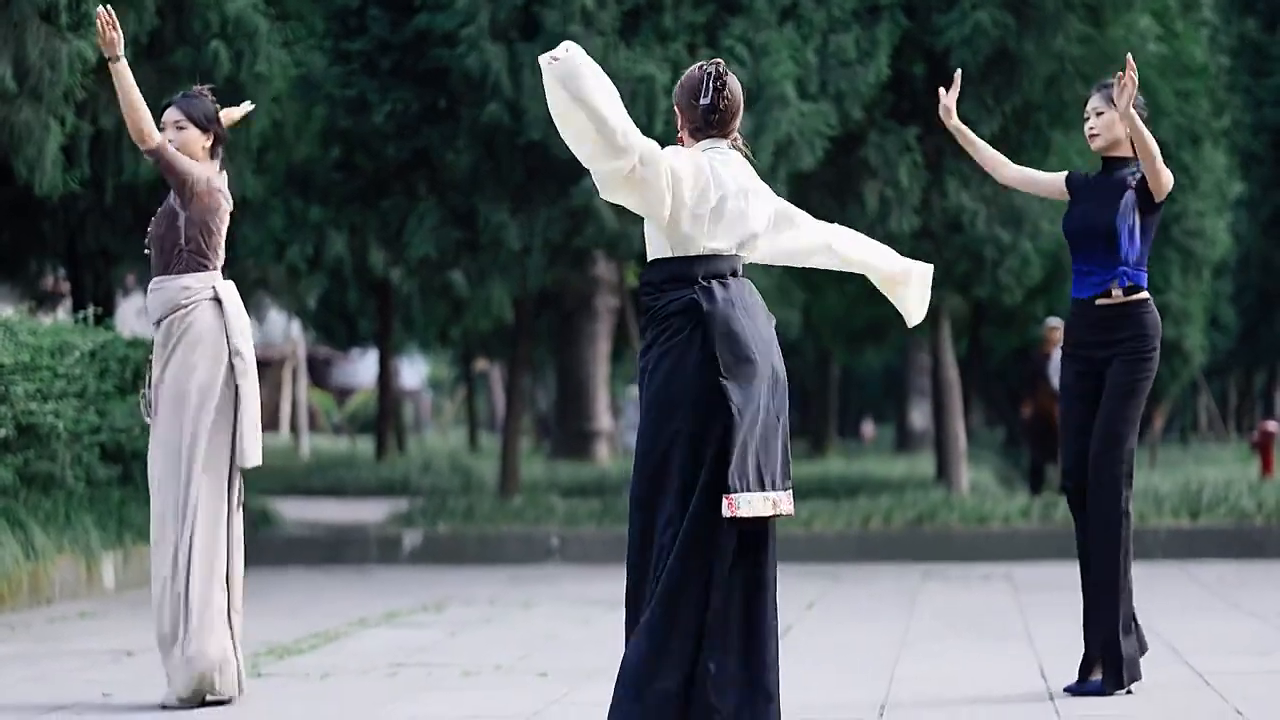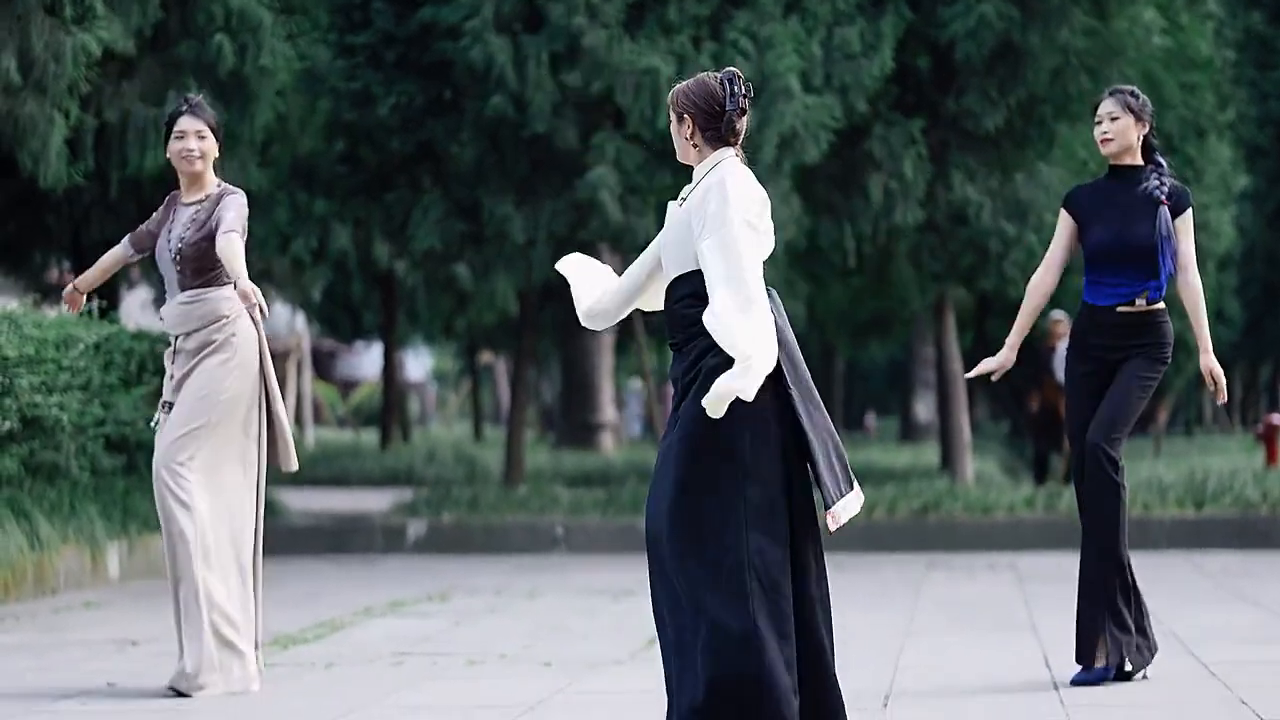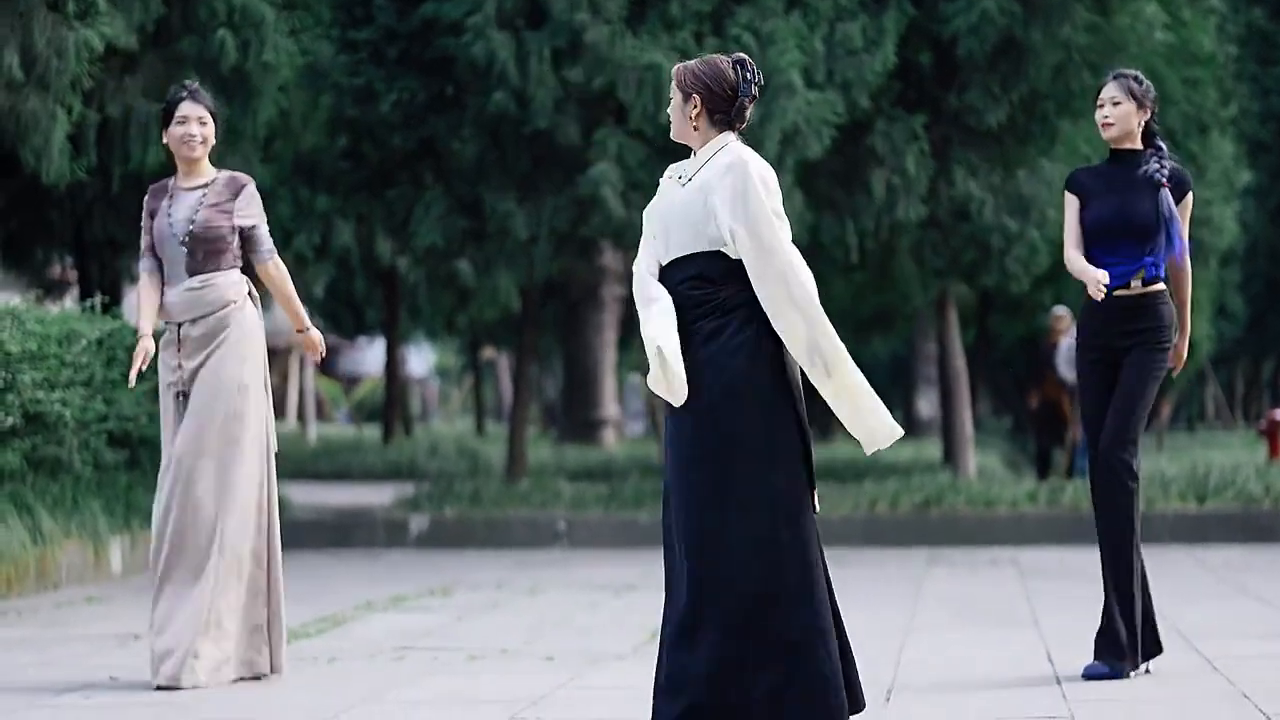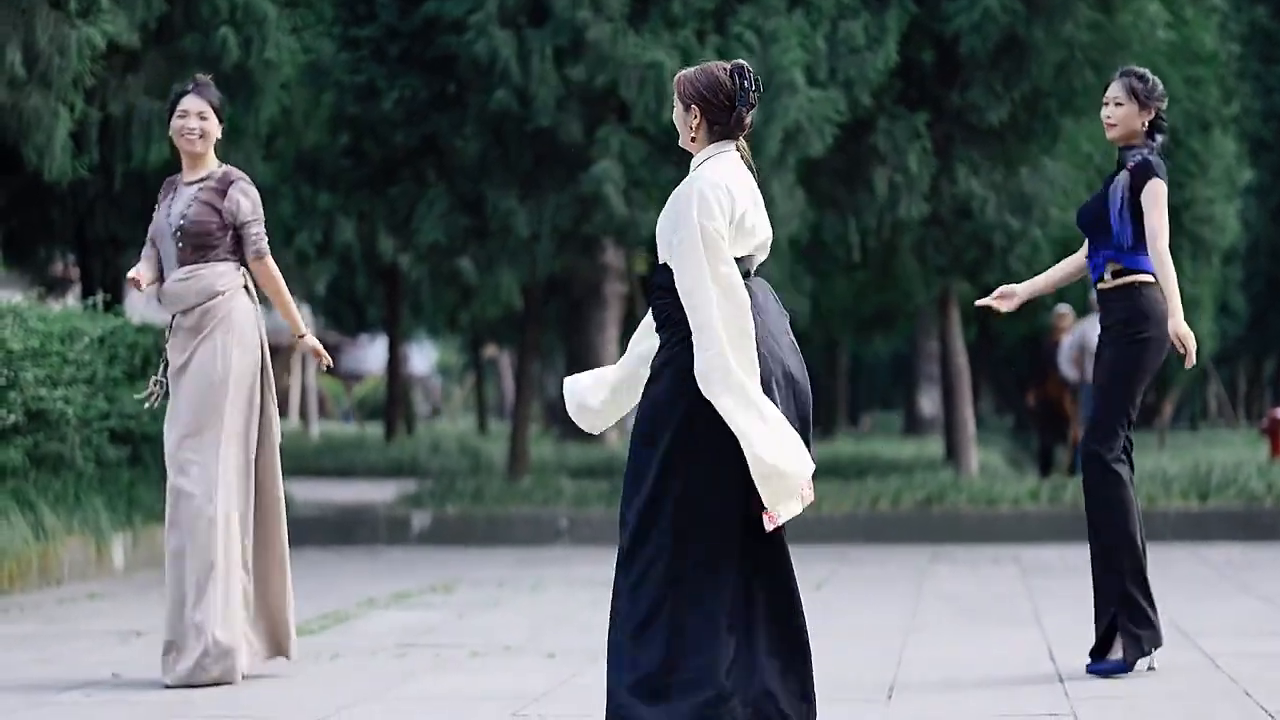
dt=0.3s
person 1, frame 1
left shoulder: (680, 170)
right shoulder: (748, 183)
left elbow: (621, 147)
right elbow: (813, 233)
left wrist: (572, 71)
right wrist: (888, 264)
left hip: (694, 343)
right hip: (737, 342)
left knee: (680, 521)
right knee: (711, 532)
person 1, frame 2
left shoulder: (729, 188)
right shoulder: (702, 197)
left elbow: (737, 280)
right elbow: (653, 277)
left wrist: (745, 357)
right wrist: (603, 287)
left hip: (735, 368)
right hip: (717, 370)
left knee: (716, 534)
right knee: (708, 534)
person 1, frame 3
left shoulder: (740, 173)
right shoulder: (677, 181)
left elbow: (779, 278)
right elbow: (650, 268)
left wrist: (838, 381)
right wrist: (660, 335)
left hip: (736, 356)
right hip: (701, 363)
left knee: (747, 524)
right knee: (712, 524)
person 1, frame 4
left shoulder: (705, 185)
right shoulder: (733, 178)
left elbow: (707, 291)
right elbow: (677, 298)
left wrist: (678, 385)
right wrist: (620, 380)
left hip: (719, 359)
right hip: (750, 342)
left knee: (684, 529)
right knee: (734, 526)
person 2, frame 1
left shoulder: (198, 181)
right shoulder: (205, 182)
left elbow: (143, 137)
left wrist: (115, 57)
right wrist: (223, 121)
left hip: (195, 332)
right hip: (194, 335)
left knee: (191, 482)
right knee: (193, 483)
left ankle: (201, 665)
right ankle: (207, 653)
person 2, frame 2
left shoulder: (231, 200)
right shoulder: (174, 206)
left elbow: (232, 254)
right elbow: (133, 246)
left wrist: (241, 287)
right wrist: (86, 279)
left hip: (225, 348)
right hip: (187, 354)
left knee: (181, 473)
right knee: (204, 489)
left ankle: (215, 655)
right ankle: (224, 646)
person 2, frame 3
left shoulder: (239, 189)
right shoulder: (155, 198)
left elbow: (266, 259)
right elbow: (149, 275)
left wrist: (303, 324)
right wrist: (144, 338)
left hip: (231, 332)
right hip: (181, 342)
left knee: (217, 474)
right knee: (193, 476)
left ankle: (209, 645)
right ankle: (229, 640)
person 2, frame 4
left shoulder: (235, 184)
right shoulder: (169, 190)
left elbow: (259, 261)
right elbow: (151, 263)
left wrist: (302, 328)
right wrist: (139, 277)
left hip: (224, 328)
right hip: (186, 335)
left knee: (202, 469)
right knee: (206, 468)
left ankle: (214, 644)
right ankle: (246, 629)
person 3, frame 1
left shoulder: (1150, 183)
right shoulder: (1081, 185)
left elbow: (1151, 155)
right elbow: (1007, 172)
left wrist: (1130, 109)
right wrist: (955, 124)
left hip: (1131, 334)
right hip: (1082, 338)
left knee: (1106, 476)
right knee: (1077, 477)
left ankle: (1111, 657)
right ankle: (1118, 634)
person 3, frame 2
left shoulder: (1172, 196)
right shoulder: (1082, 198)
left elbow: (1187, 275)
right elbow: (1049, 272)
left wrist: (1205, 350)
right wrist: (1010, 347)
left hip: (1146, 342)
right hip: (1088, 341)
left knee: (1098, 449)
right knee: (1087, 467)
left ankle: (1109, 639)
right ankle: (1126, 633)
person 3, frame 3
left shoulder: (1171, 178)
right shoulder: (1081, 181)
left elbow: (1180, 262)
right elbow: (1071, 250)
left wrist: (1184, 332)
right wrist: (1087, 273)
left hip: (1147, 325)
right hip: (1097, 326)
left knee: (1117, 454)
right knee: (1102, 462)
left ankle: (1120, 640)
right ankle: (1133, 634)
person 3, frame 4
left shoulder: (1150, 168)
right shoulder: (1122, 174)
left elbow: (1159, 245)
right elbow: (1088, 256)
left wrist: (1176, 313)
right wrist: (1023, 292)
left hip: (1138, 317)
right hip: (1119, 323)
left knee: (1100, 452)
right knee: (1109, 458)
left ankle: (1130, 630)
right ankle: (1130, 626)
